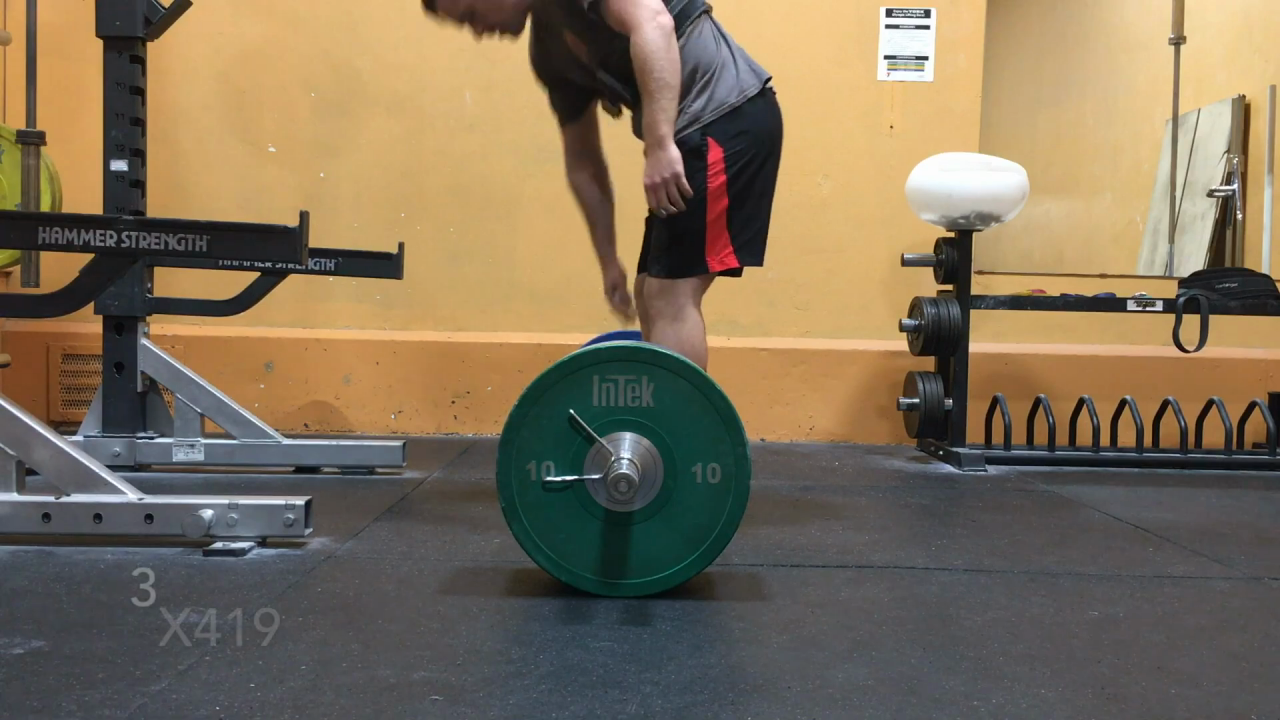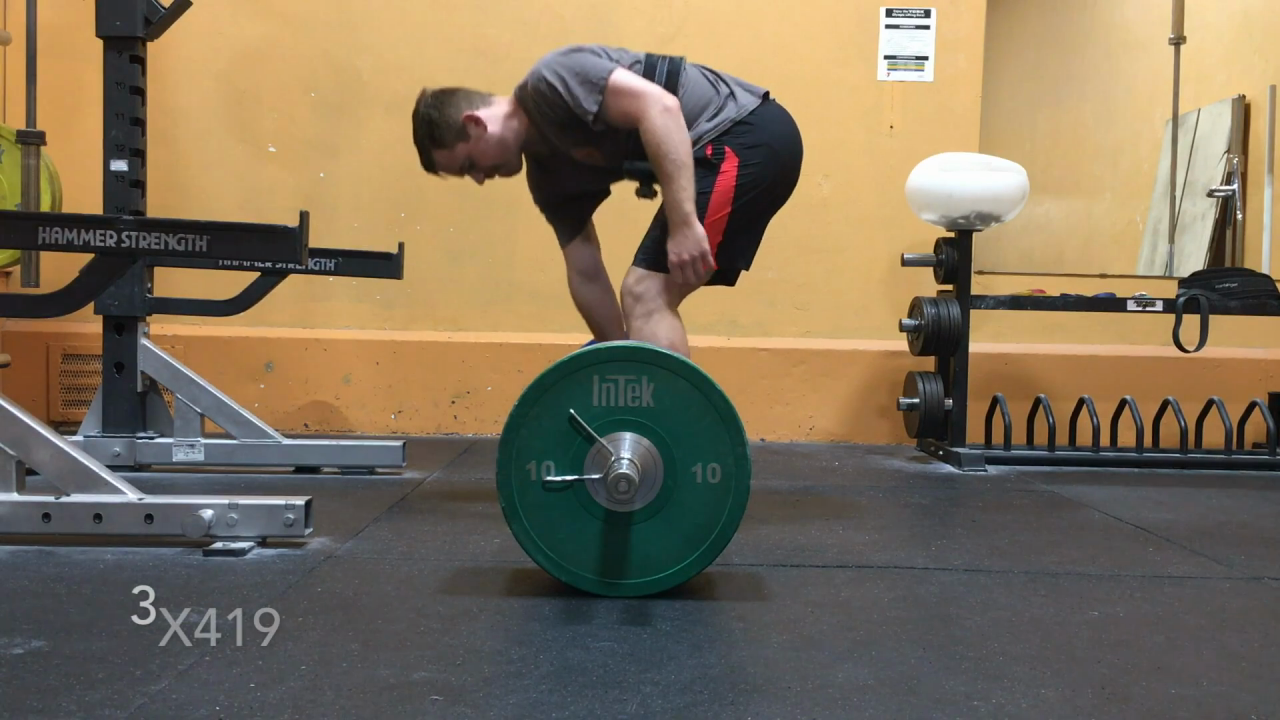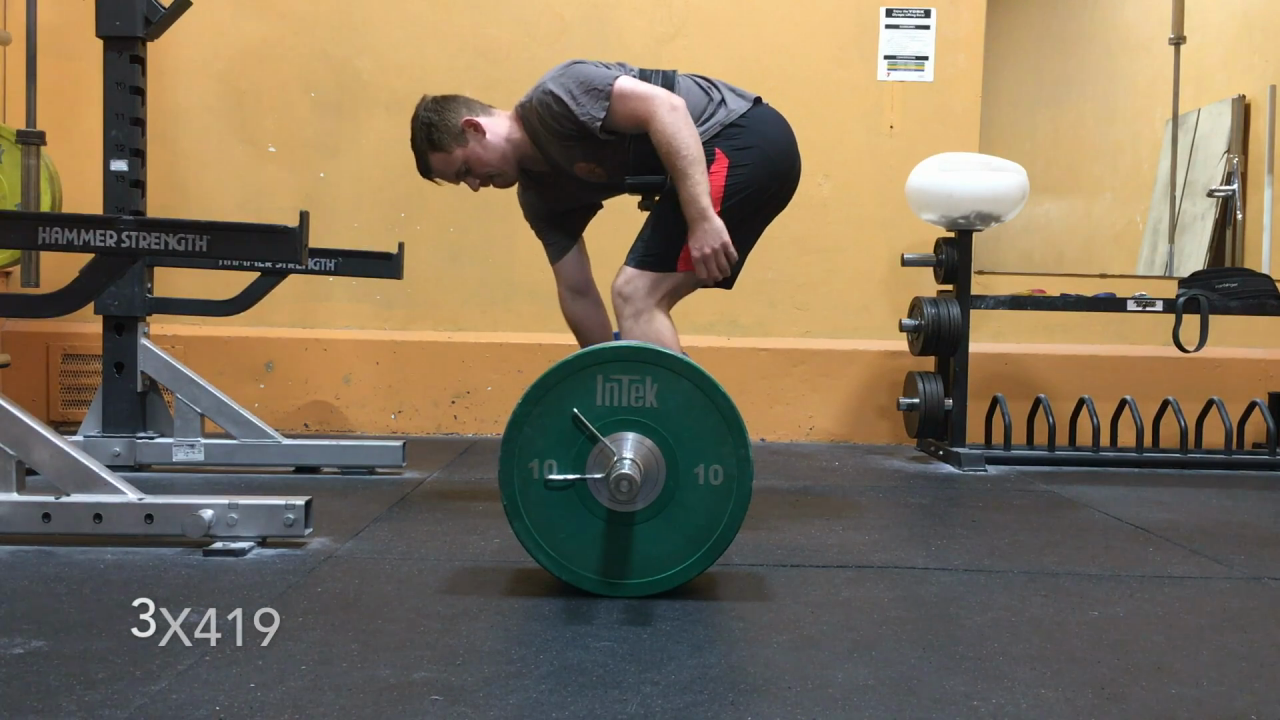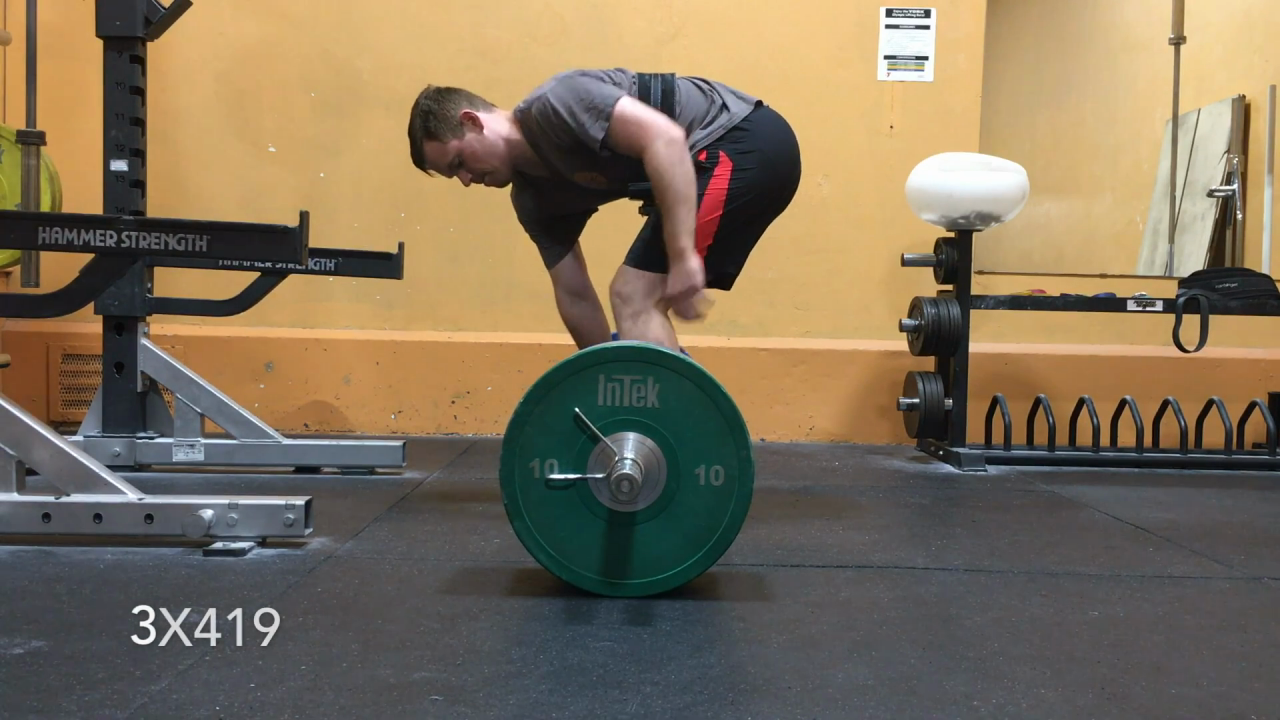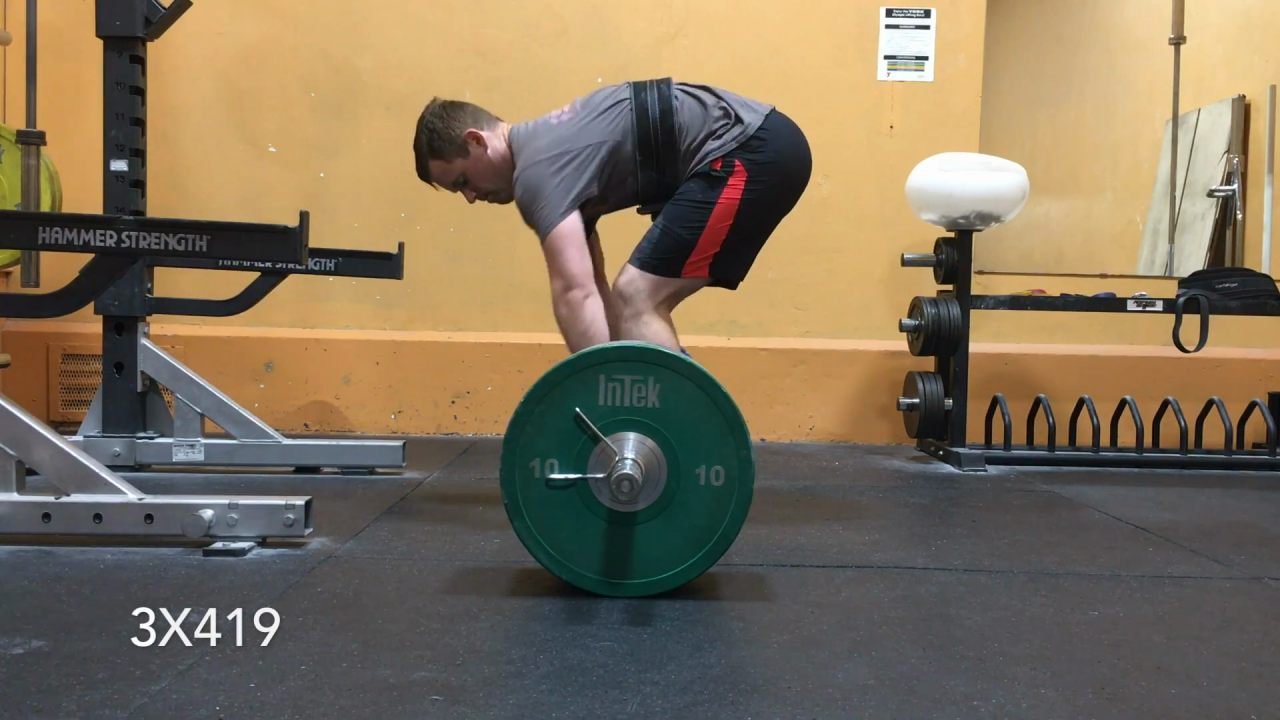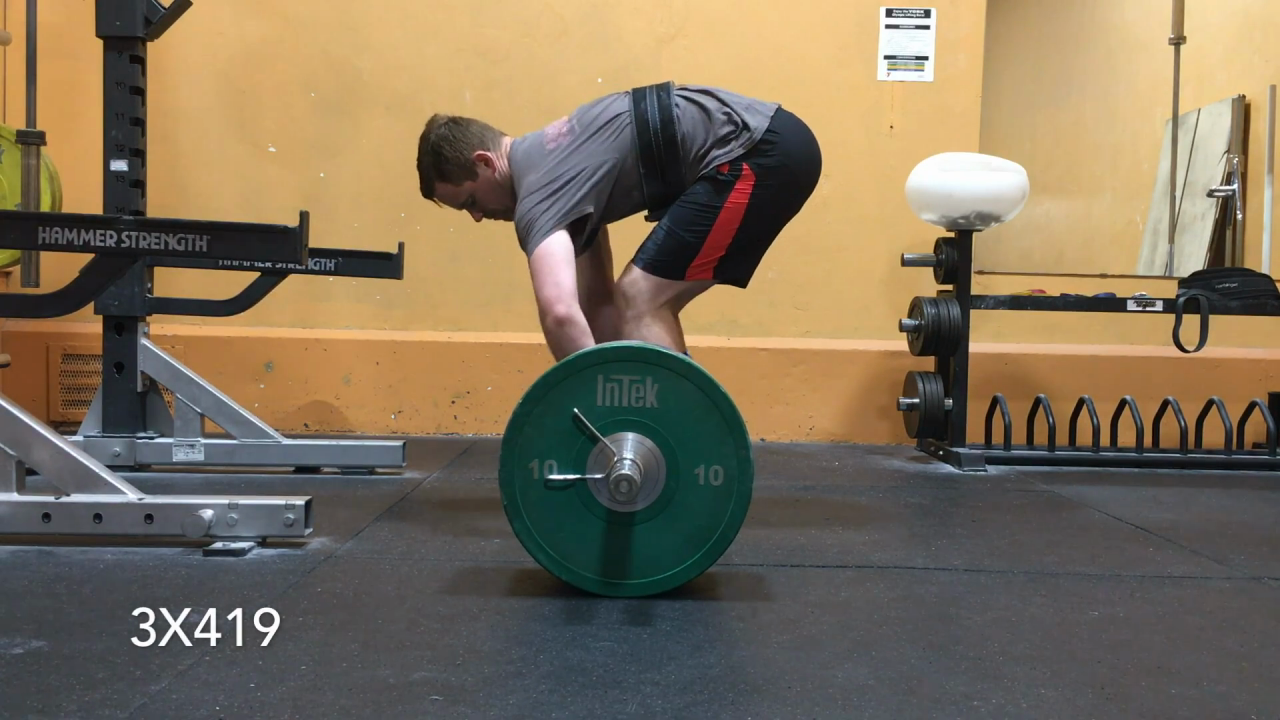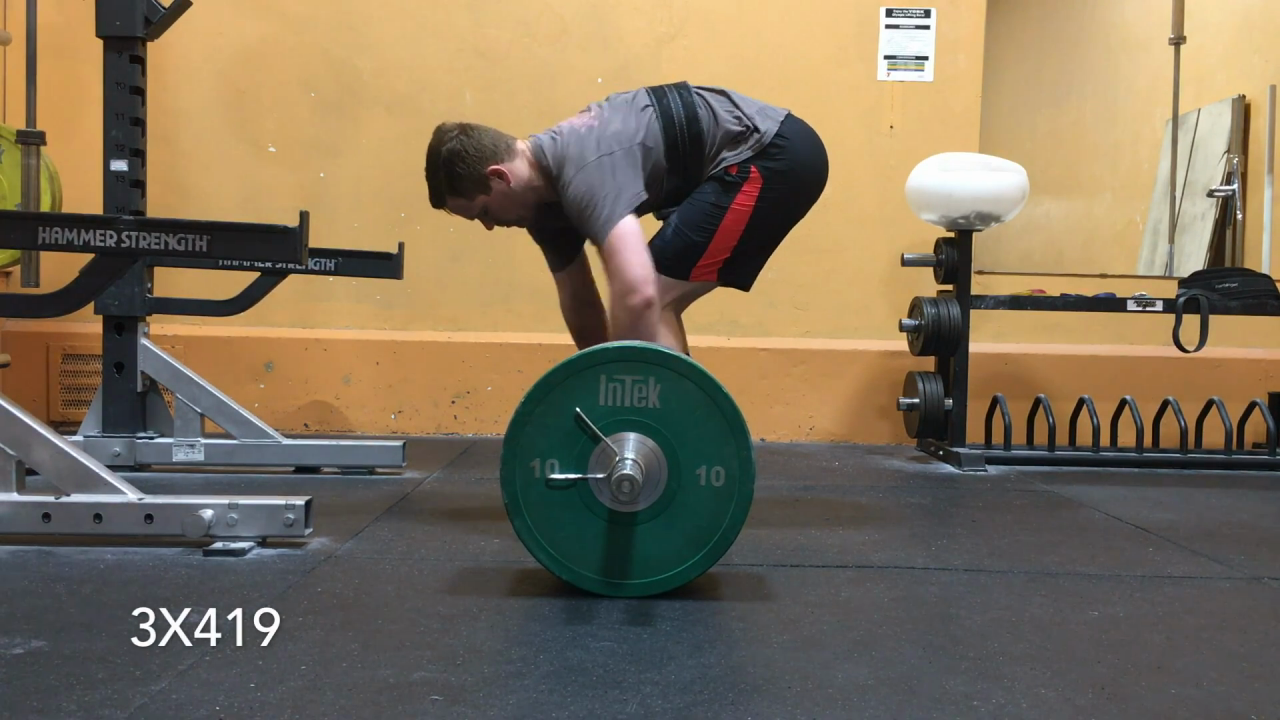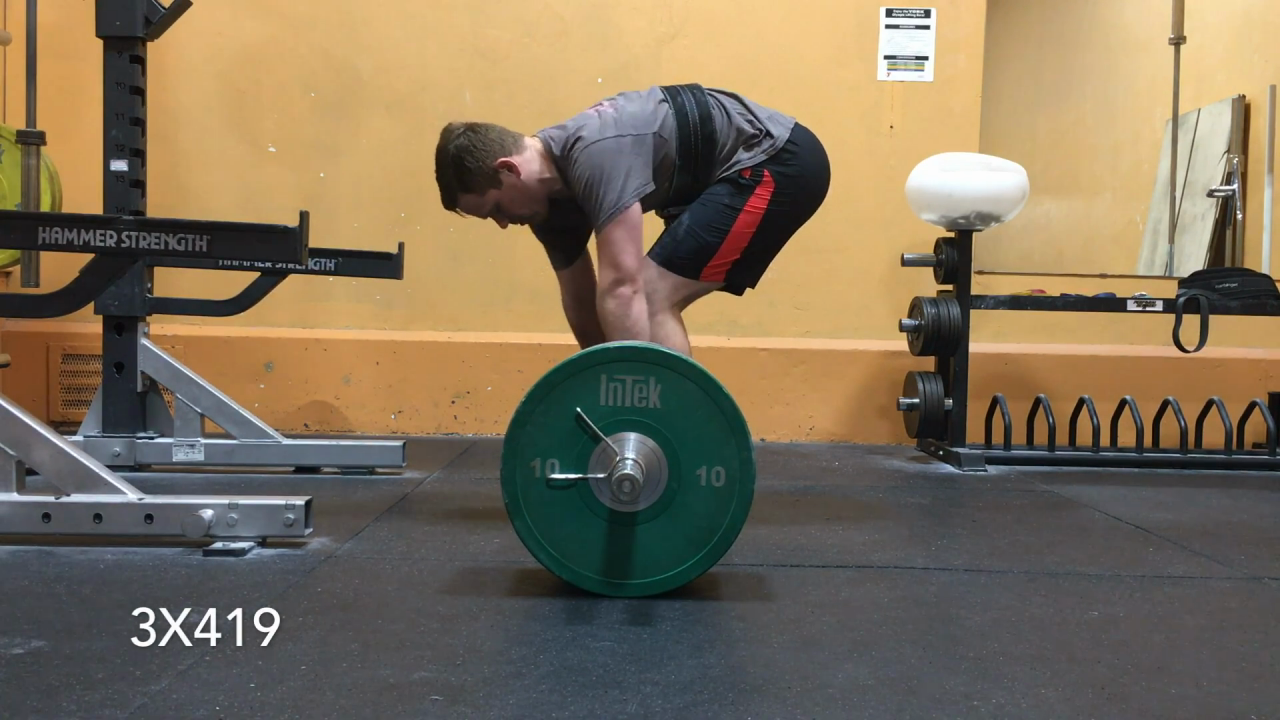
dt=0.4s
person 1, frame 1
right shoulder: (547, 47)
right elbow: (581, 157)
left wrist: (659, 146)
right wrist: (608, 261)
left hip: (727, 117)
right hip: (716, 123)
left knee: (668, 299)
right knee: (657, 299)
person 1, frame 2
left shoulder: (549, 85)
right shoulder: (548, 172)
left elbow: (657, 106)
right elbow: (586, 276)
left wrist: (682, 226)
left hip: (750, 134)
right hip: (748, 143)
left knee: (645, 294)
right knee: (649, 298)
person 1, frame 3
left shoulder: (553, 98)
right shoulder: (540, 191)
left elbow: (666, 107)
right elbow: (577, 293)
left wrist: (702, 219)
left hip: (746, 140)
right hip: (750, 150)
left knee: (636, 294)
right knee: (643, 299)
person 1, frame 4
left shoulder: (552, 108)
right shoulder: (533, 193)
left elbow: (665, 136)
right elbow: (573, 295)
left wrist: (683, 257)
left hip: (747, 143)
left knee: (635, 294)
right knee: (637, 296)
person 1, frame 5
left shoulder: (539, 168)
right shoulder: (556, 161)
left elbow: (575, 291)
right elbow: (591, 288)
left hip: (754, 150)
right hip: (763, 147)
left knee: (637, 297)
right knee: (645, 301)
person 1, frame 6
left shoulder: (540, 188)
right shoulder: (557, 169)
left elbow: (559, 311)
right elbow: (597, 300)
left hip: (763, 152)
right hip: (772, 146)
left knee: (641, 300)
right knee: (650, 302)
person 1, frame 7
left shoulder: (581, 173)
right shoulder: (543, 197)
left elbow: (636, 295)
right elbow: (580, 301)
left hip: (773, 156)
right hip: (767, 157)
left knee: (646, 302)
right knee: (655, 310)
person 1, frame 8
left shoulder: (594, 156)
right shoulder: (553, 194)
left elbow: (621, 288)
right elbow: (582, 297)
left hip: (778, 160)
right hip: (769, 162)
left knee: (654, 299)
right knee: (656, 302)
